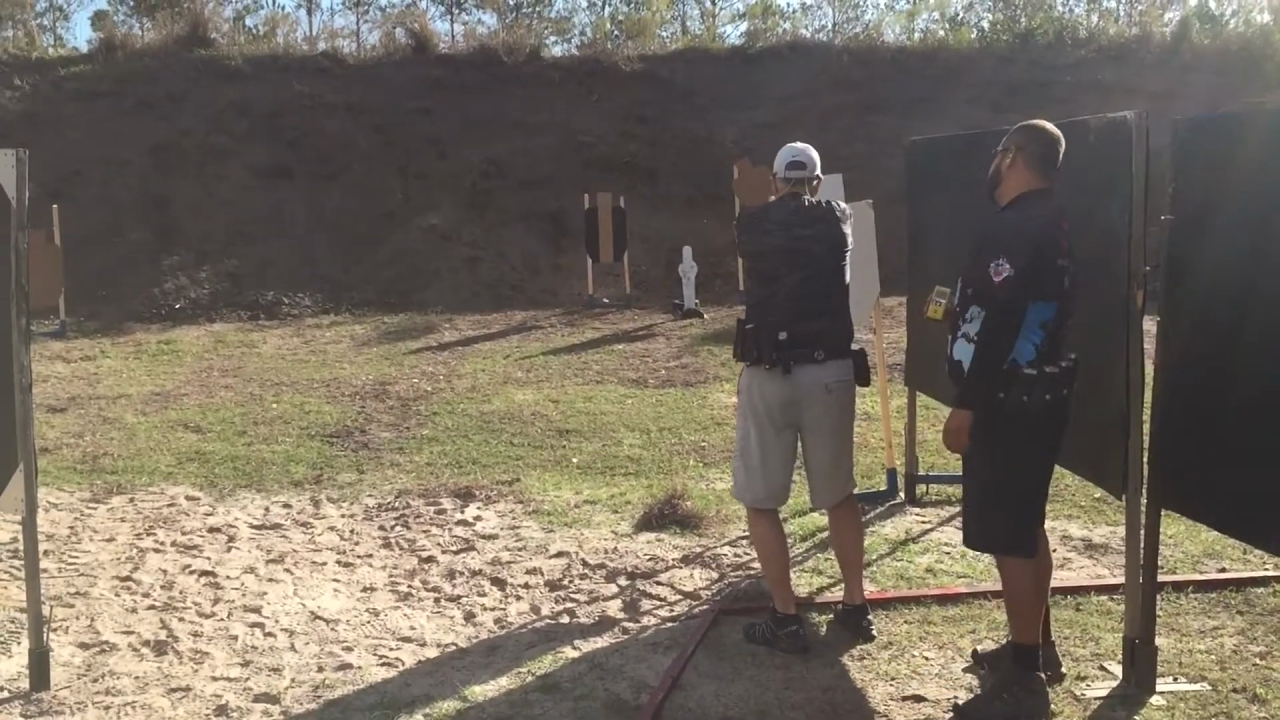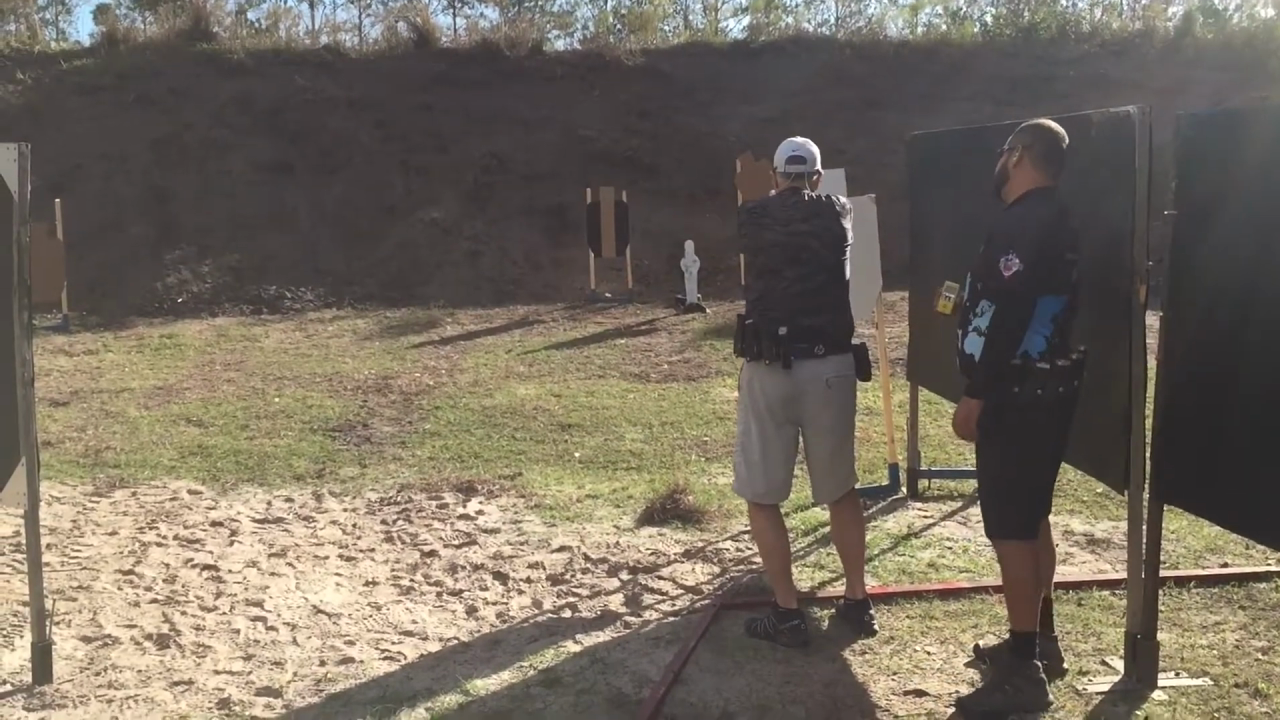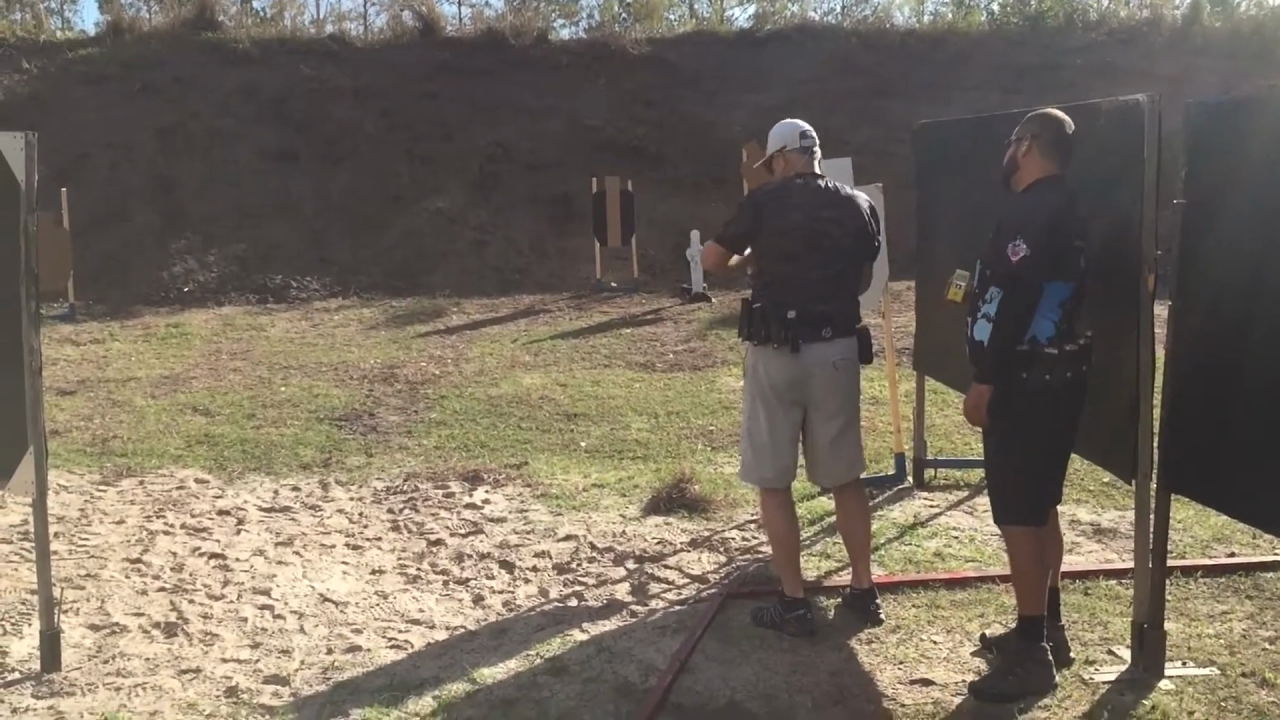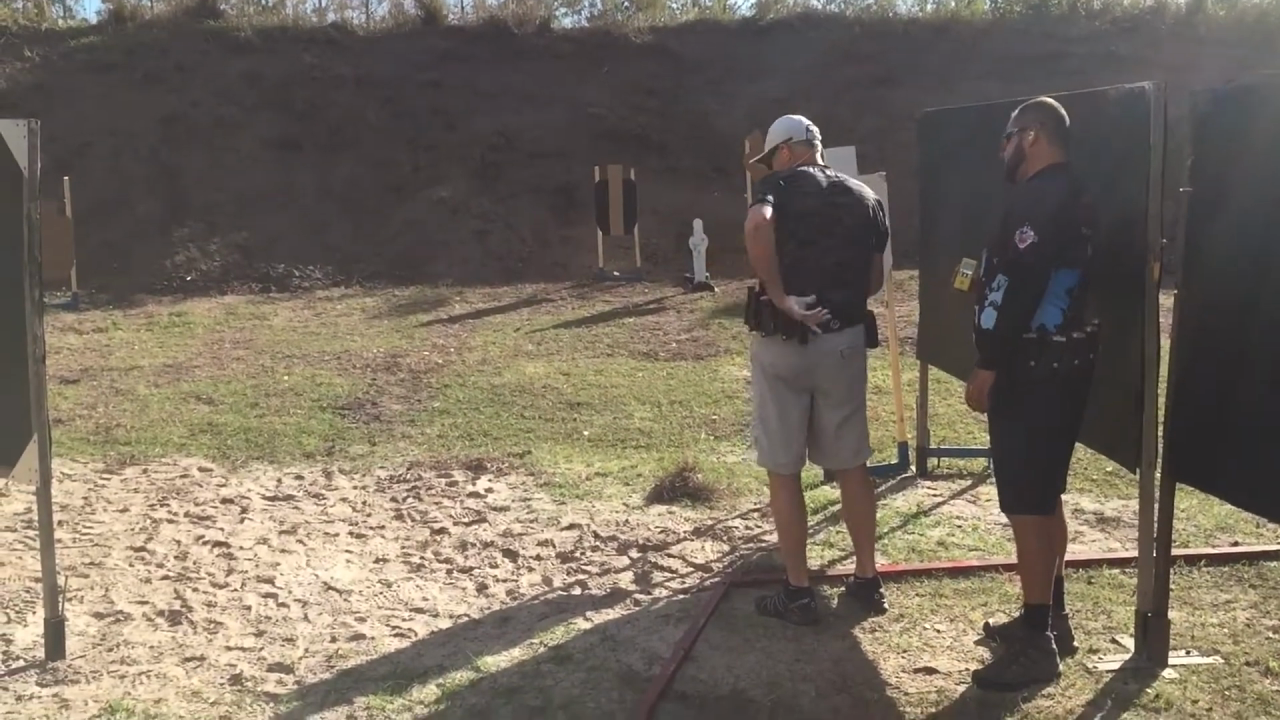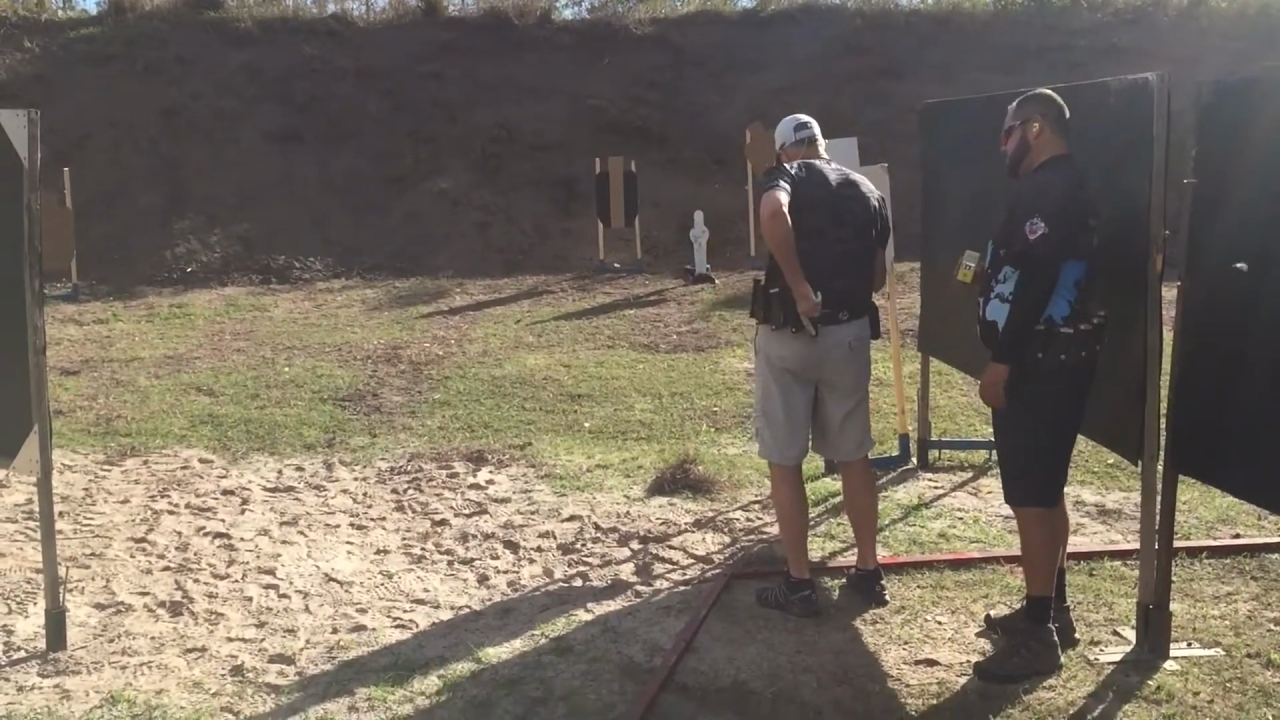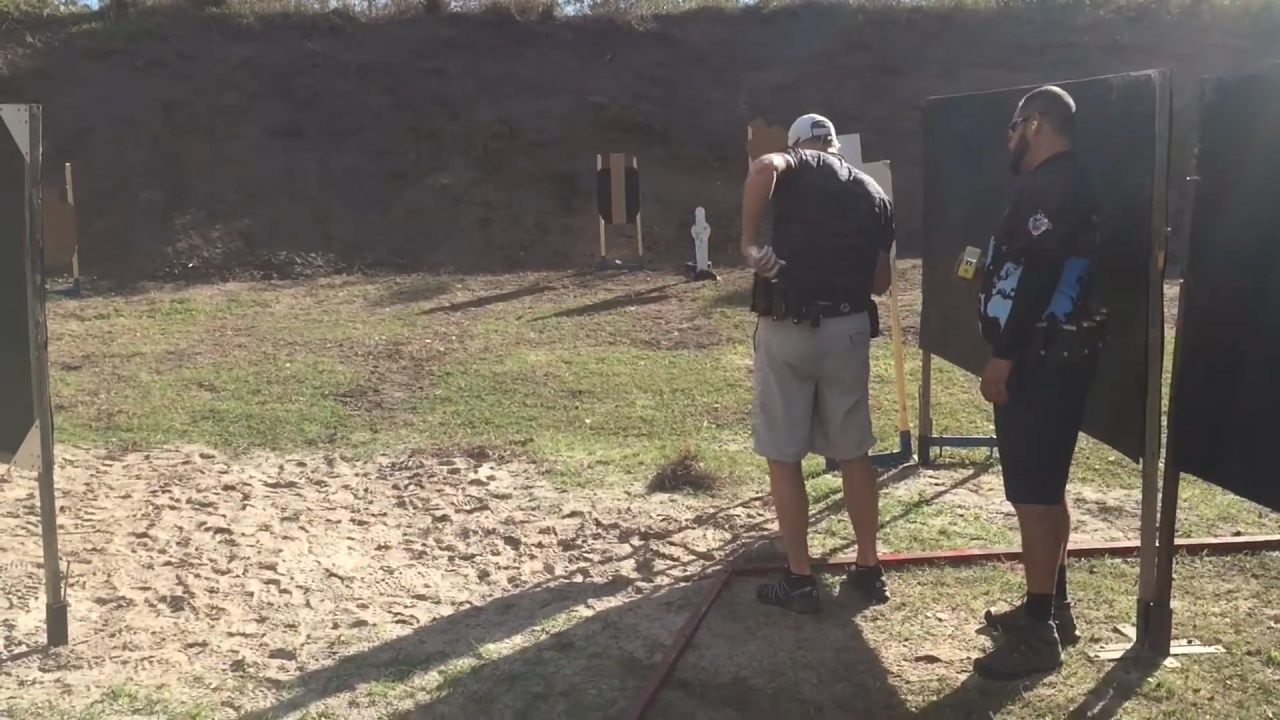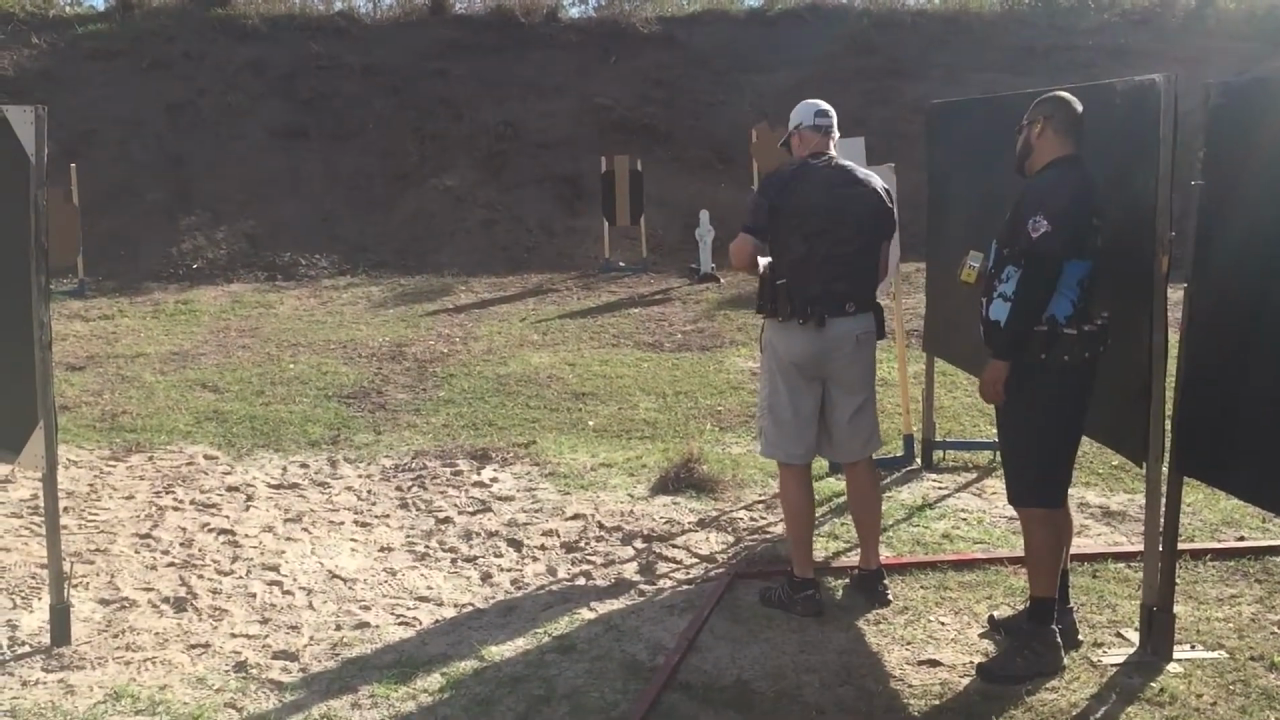
dt=0.4s
person 1, frame 1
left shoulder: (1013, 226)
right shoulder: (1049, 223)
left elbow: (1000, 322)
left wrist: (966, 405)
right wrist: (963, 309)
left hip: (1009, 401)
right hip: (1039, 395)
left knee: (1007, 537)
right knee: (1025, 527)
right ankle: (1037, 646)
person 1, frame 2
left shoulder: (1022, 222)
right shoulder: (1052, 219)
left elbow: (1010, 316)
left wrist: (974, 395)
right wrist: (972, 304)
left hip: (1017, 394)
right hip: (1044, 387)
left knee: (1009, 526)
right knee: (1030, 518)
left ankle: (1024, 670)
right ankle: (1038, 640)
person 1, frame 3
left shoulder: (1030, 209)
right shoulder: (1061, 207)
left elbow: (1017, 302)
left wrist: (984, 381)
right wrist: (982, 289)
left hip: (1025, 380)
right hip: (1053, 375)
left knee: (1018, 514)
right knee: (1038, 508)
left ankle: (1033, 653)
right ankle: (1045, 629)
person 1, frame 4
left shoulder: (1039, 196)
right shoulder: (1065, 194)
left elbow: (1024, 286)
left wrist: (987, 366)
right wrist: (988, 278)
left hip: (1032, 368)
right hip: (1056, 363)
left knee: (1026, 502)
right knee: (1042, 497)
left ankle: (1037, 642)
right ankle: (1048, 618)
person 1, frame 5
left shoulder: (1046, 188)
right shoulder: (1059, 186)
left elbow: (1035, 279)
left wrist: (1001, 360)
left hip: (1038, 361)
right hip: (1054, 357)
left knee: (1031, 495)
right knee: (1043, 490)
left ankle: (1039, 635)
right ankle: (1049, 610)
person 1, frame 6
left shoulder: (1050, 185)
right shoulder: (1063, 183)
left elbow: (1039, 275)
left wrist: (1003, 356)
left hip: (1040, 358)
right hip: (1055, 353)
left knee: (1032, 493)
right knee: (1044, 488)
left ankle: (1039, 632)
right ankle: (1050, 607)
person 1, frame 7
left shoulder: (1052, 188)
right shoulder: (1069, 186)
left elbow: (1038, 277)
left wrist: (1001, 357)
left hip: (1040, 361)
right hip: (1058, 356)
left knee: (1034, 497)
right knee: (1047, 492)
left ankle: (1041, 636)
right ankle: (1052, 611)
person 2, frame 1
left shoulder: (751, 223)
right shoulder: (836, 219)
left hip: (767, 374)
right hip: (829, 371)
left knee: (761, 501)
right knee: (839, 493)
left ankle: (786, 619)
right ankle: (855, 606)
person 2, frame 2
left shoulder: (751, 217)
right shoulder: (836, 213)
left hip: (768, 369)
right hip: (830, 365)
left knee: (762, 496)
right knee: (841, 489)
left ankle: (787, 614)
right ankle: (858, 601)
person 2, frame 3
left shoulder: (765, 201)
right shoulder: (858, 205)
left elbow: (713, 259)
left wrist: (748, 261)
left hip: (775, 354)
right hip: (838, 350)
left knee: (773, 483)
right knee: (845, 477)
left ankle: (794, 603)
right ankle: (864, 590)
person 2, frame 4
left shoulder: (781, 184)
right shoulder: (865, 198)
left elbow: (757, 225)
right elbow: (875, 280)
left wrist: (778, 296)
left hip: (783, 342)
right hip: (845, 340)
left knee: (783, 470)
right knee: (852, 464)
left ankle: (798, 592)
right ankle: (868, 580)
person 2, frame 5
left shoulder: (788, 174)
right shoulder: (868, 191)
left elbow: (773, 212)
right elbow: (877, 277)
left wrist: (798, 287)
left hip: (788, 334)
right hip: (850, 332)
left knee: (784, 461)
right knee: (854, 456)
left ankle: (799, 584)
right ankle: (869, 572)
person 2, frame 6
left shoulder: (798, 164)
right shoulder: (873, 192)
left elbow: (763, 166)
right elbow: (882, 280)
left wrist: (750, 241)
left hip: (788, 329)
right hip: (849, 327)
left knee: (783, 457)
right knee: (853, 453)
left ankle: (799, 579)
right ankle: (869, 568)
person 2, frame 7
left shoulder: (782, 181)
right shoulder: (874, 188)
left elbow: (740, 255)
right elbow: (880, 268)
left wrist: (767, 266)
left hip: (792, 332)
right hip: (855, 328)
left knee: (793, 460)
right knee: (858, 454)
left ankle: (802, 583)
right ankle: (871, 571)
